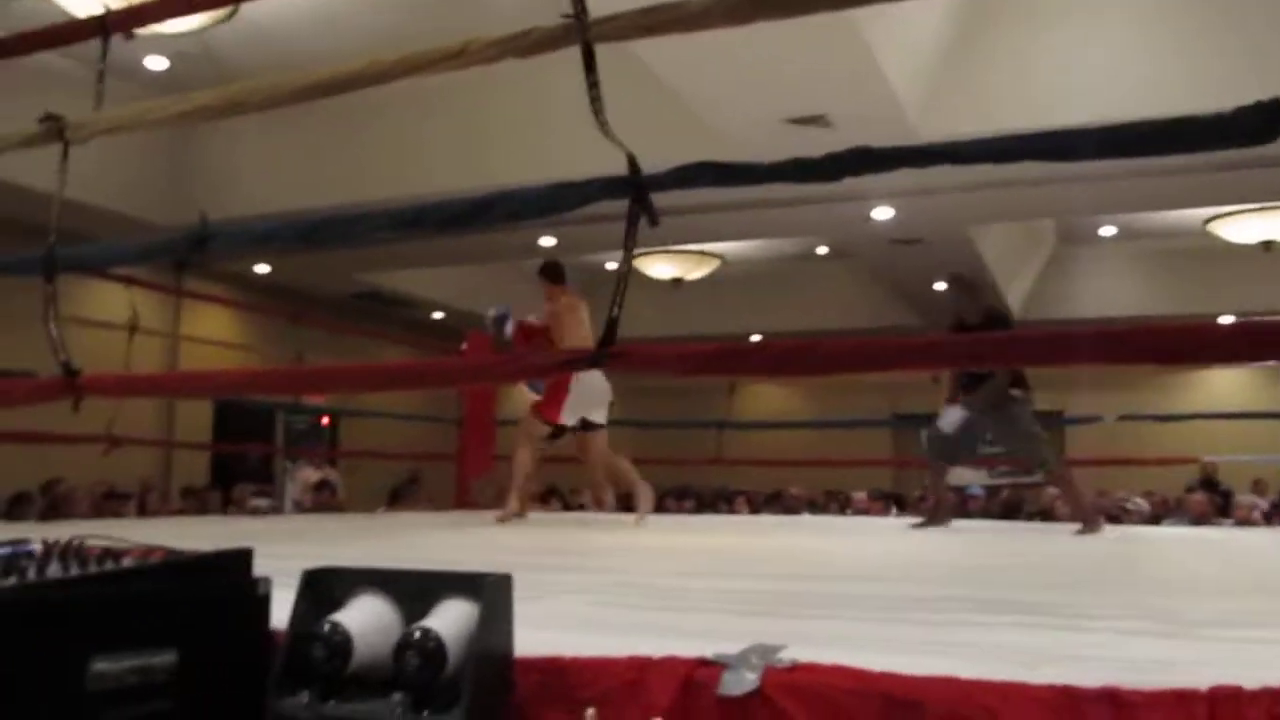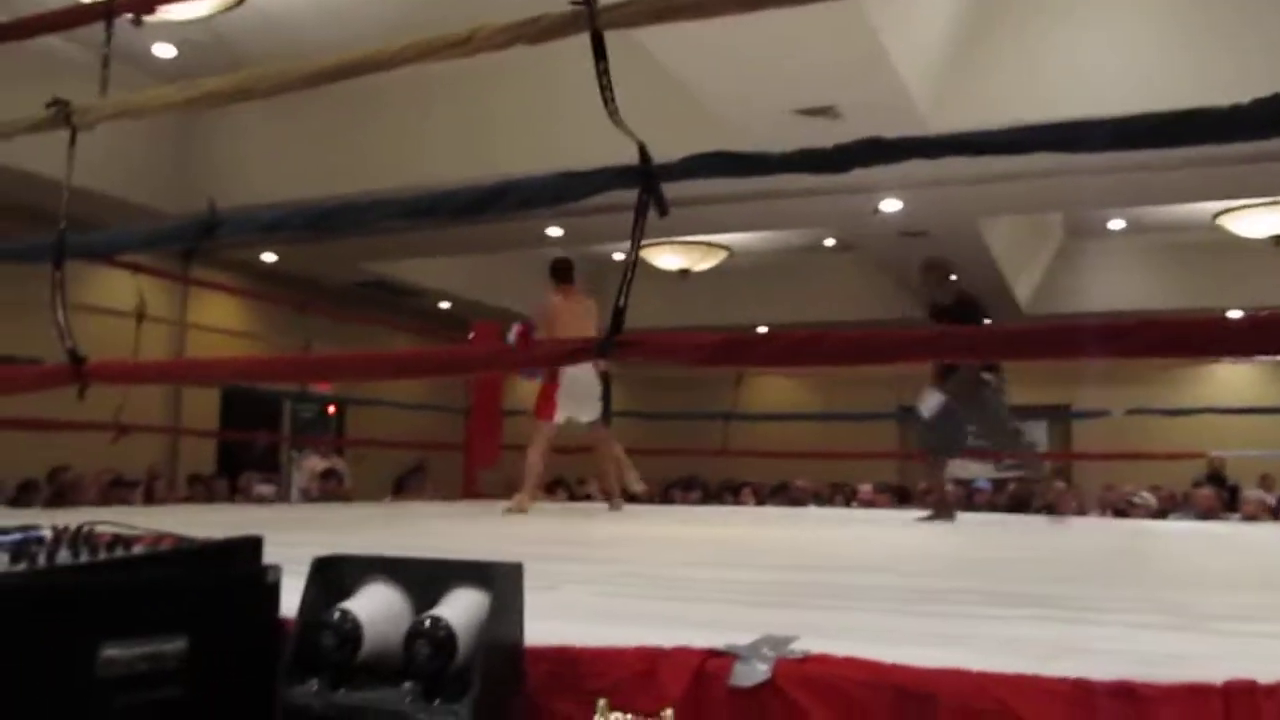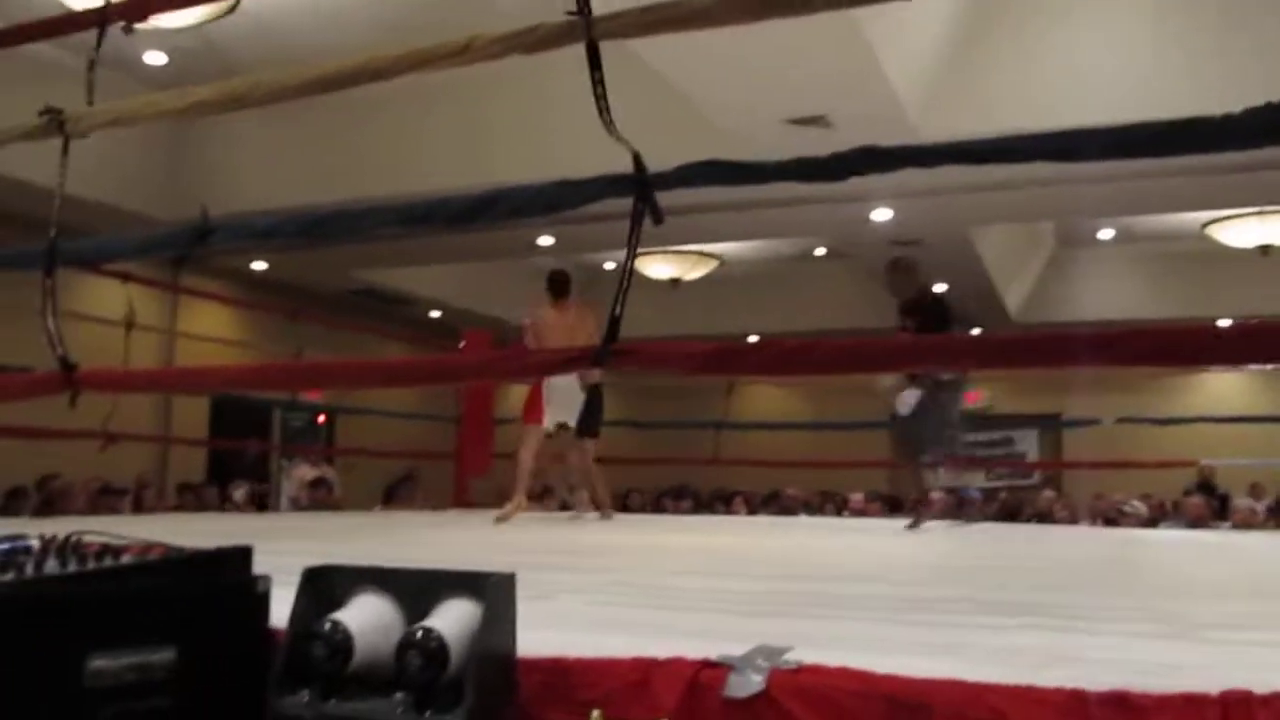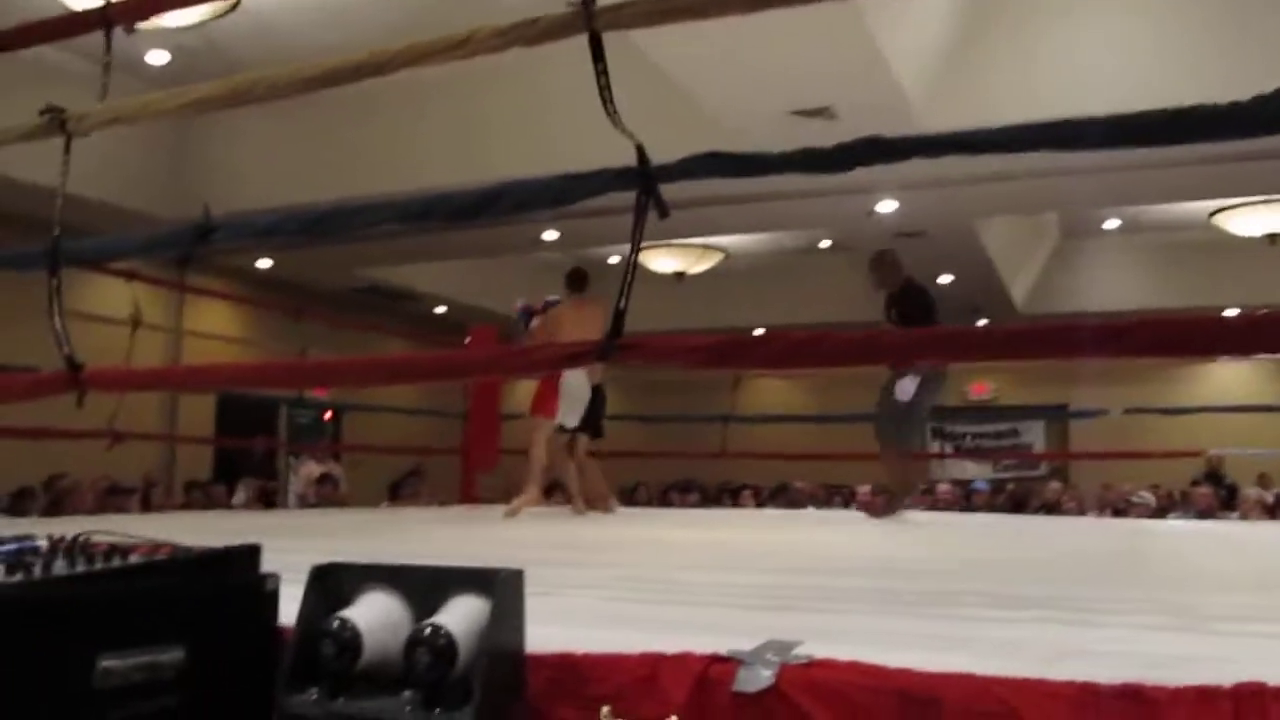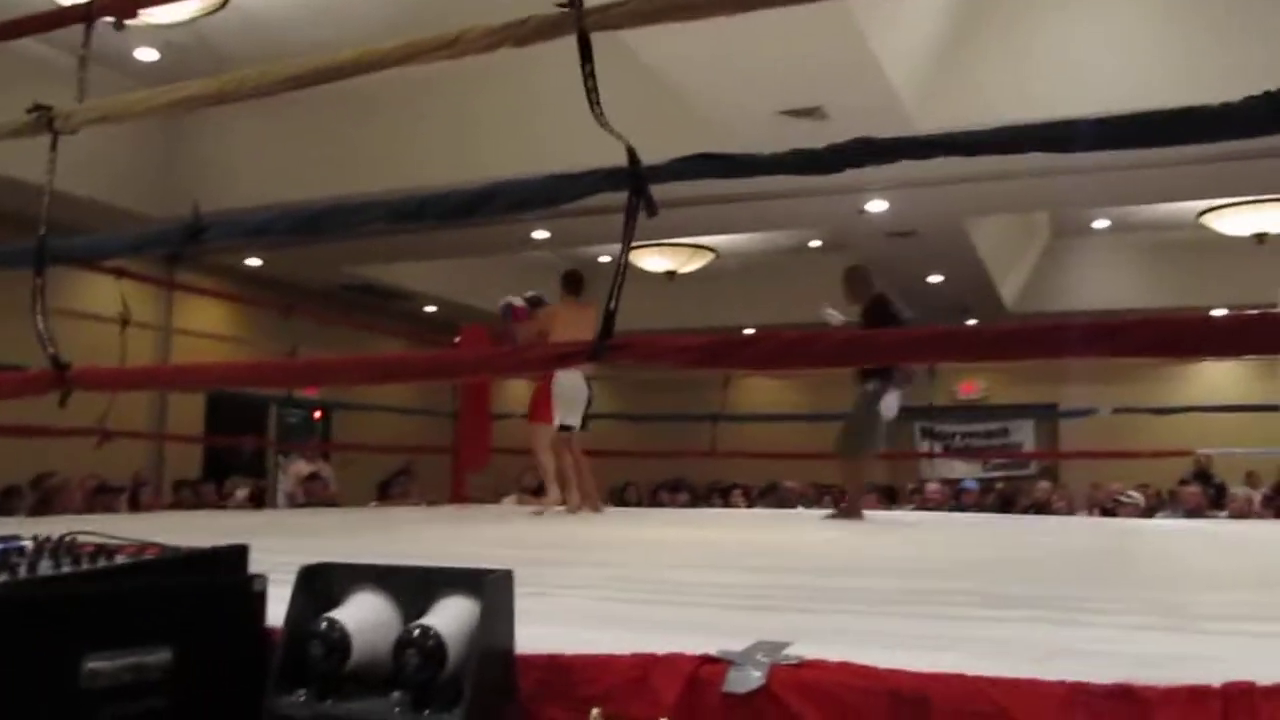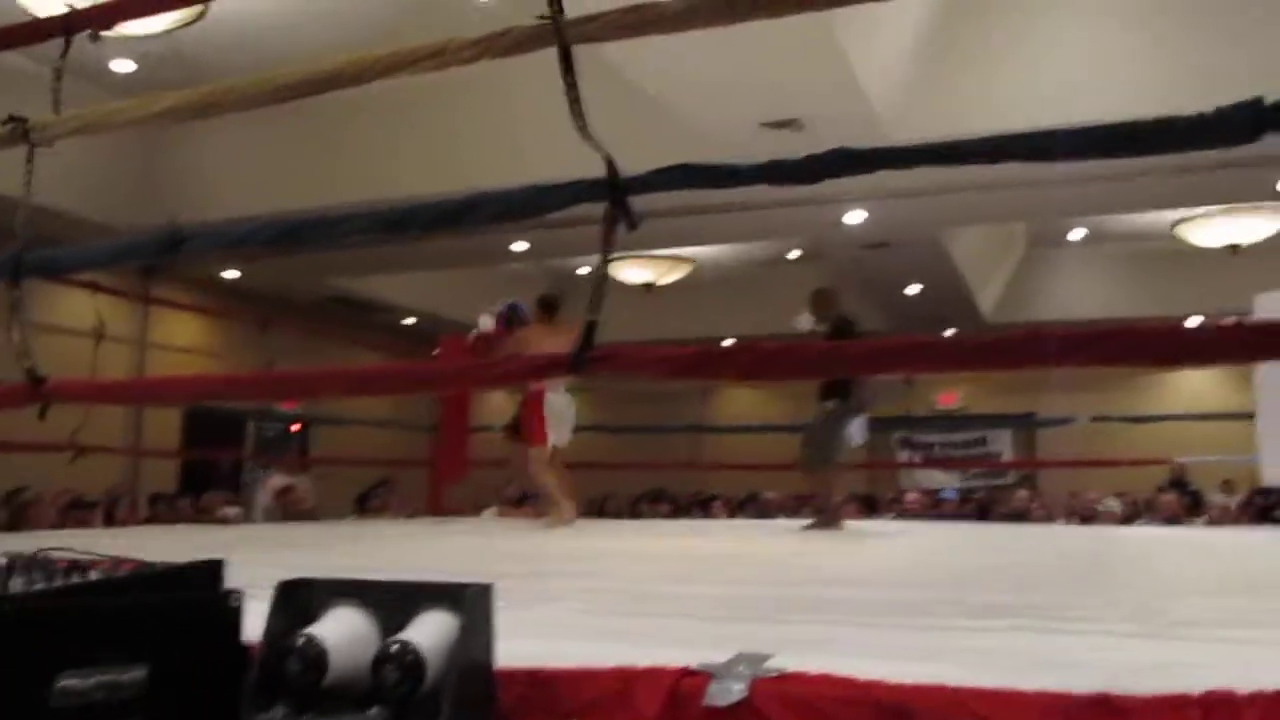
dt=0.1s
person 1, frame 1
left shoulder: (998, 323)
right shoulder: (959, 326)
left elbow: (1001, 375)
left wrist: (963, 407)
right wrist: (950, 405)
left hip: (1007, 396)
right hip: (976, 399)
left knee: (1040, 455)
right knee: (938, 444)
left ankle: (1088, 514)
right ankle: (940, 510)
person 1, frame 2
left shoulder: (969, 309)
right shoulder: (936, 309)
left wrist: (940, 390)
right wrist: (934, 386)
left hip: (980, 381)
right hip: (953, 384)
left knee: (1009, 442)
right knee: (931, 443)
right ankle: (943, 505)
person 1, frame 3
left shoulder: (933, 305)
right shoulder: (908, 305)
left wrist: (917, 387)
left hip: (940, 379)
right hip: (919, 382)
left knee: (940, 446)
right knee: (907, 443)
right ankle: (922, 502)
person 1, frame 4
left shoulder: (914, 294)
right shoulder: (895, 296)
left wrist: (913, 374)
left hip: (920, 370)
right hip: (906, 370)
left knee: (895, 434)
right knee: (893, 434)
left ankle: (898, 495)
right ankle: (901, 493)
person 1, frame 5
left shoulder: (881, 309)
right shoulder: (872, 308)
left wrist: (894, 388)
right wrist: (843, 323)
left hip: (881, 383)
right hip: (873, 382)
left knee: (852, 445)
right knee: (856, 444)
left ankle: (853, 505)
right ankle: (854, 502)
person 1, frame 6
left shoulder: (845, 332)
right shoulder: (836, 330)
left wrist: (858, 415)
right wrist: (816, 327)
left hip: (842, 404)
right hip: (834, 403)
left knee: (816, 457)
right knee: (820, 458)
left ankle: (830, 512)
right ankle: (830, 510)
person 2, frame 1
left shoulder: (563, 306)
right shoulder: (567, 306)
left hip: (575, 378)
right hip: (595, 383)
left knee: (525, 437)
right knee: (598, 453)
left ankle: (514, 501)
right ankle: (639, 488)
person 2, frame 2
left shoulder: (551, 305)
right shoulder: (589, 303)
left hip: (564, 374)
right hip: (591, 376)
left knee: (539, 441)
right knee: (602, 440)
left ankle: (526, 495)
person 2, frame 3
left shoulder: (540, 316)
right shoulder: (586, 314)
left elbow: (530, 352)
right elbow: (594, 348)
left hip: (551, 382)
right hip: (578, 385)
left knee: (529, 443)
right knee: (582, 452)
left ankle: (519, 498)
person 2, frame 4
left shoulder: (558, 312)
right shoulder: (600, 309)
left elbow: (534, 344)
left wrist: (537, 327)
left hip: (563, 377)
right hip: (589, 385)
left knee: (539, 436)
right knee: (578, 451)
left ankle: (531, 491)
right ankle: (603, 499)
person 2, frame 5
left shoulder: (550, 311)
right shoulder: (592, 312)
left elbow: (522, 336)
left wrist: (520, 320)
left hip: (557, 378)
right hip: (580, 383)
left knee: (540, 441)
right knee: (570, 446)
left ankle: (553, 491)
right ankle: (588, 499)
person 2, frame 6
left shoulder: (524, 334)
right shoulder: (569, 333)
left elbow: (502, 352)
left hip: (541, 399)
right hip: (564, 400)
left knee: (536, 465)
right knee: (552, 462)
left ankle: (562, 506)
right ankle: (566, 505)
